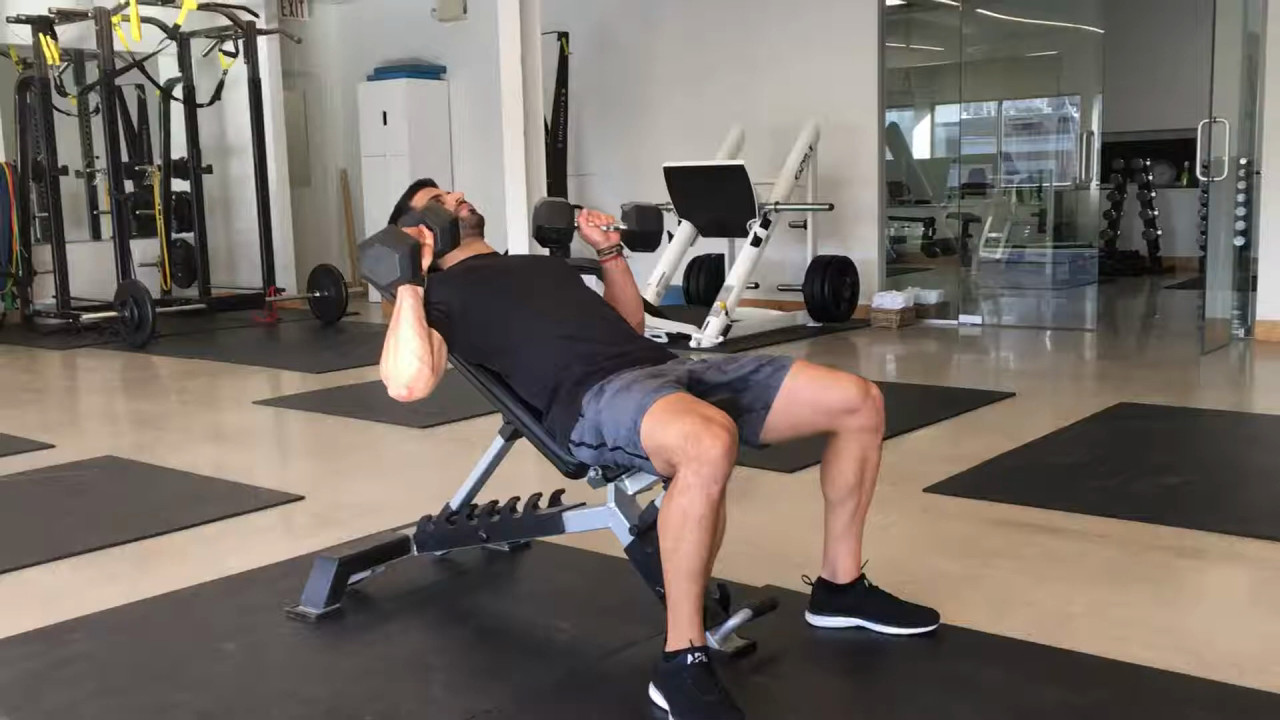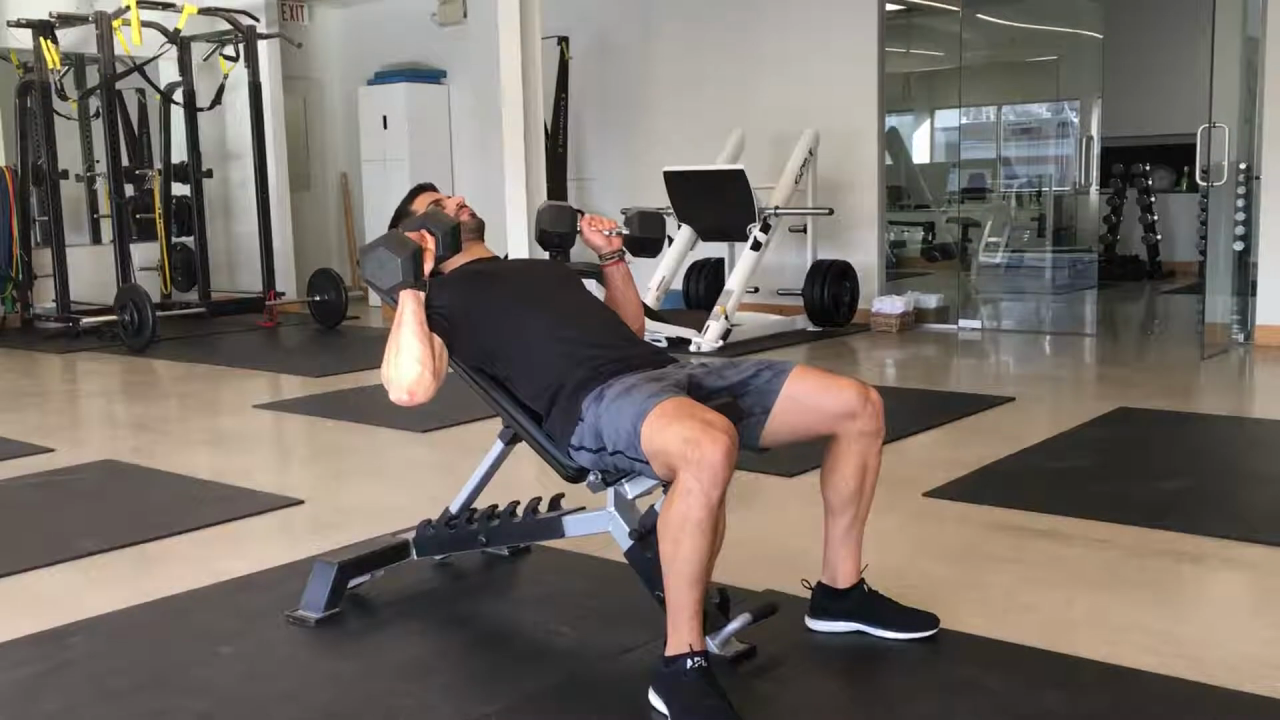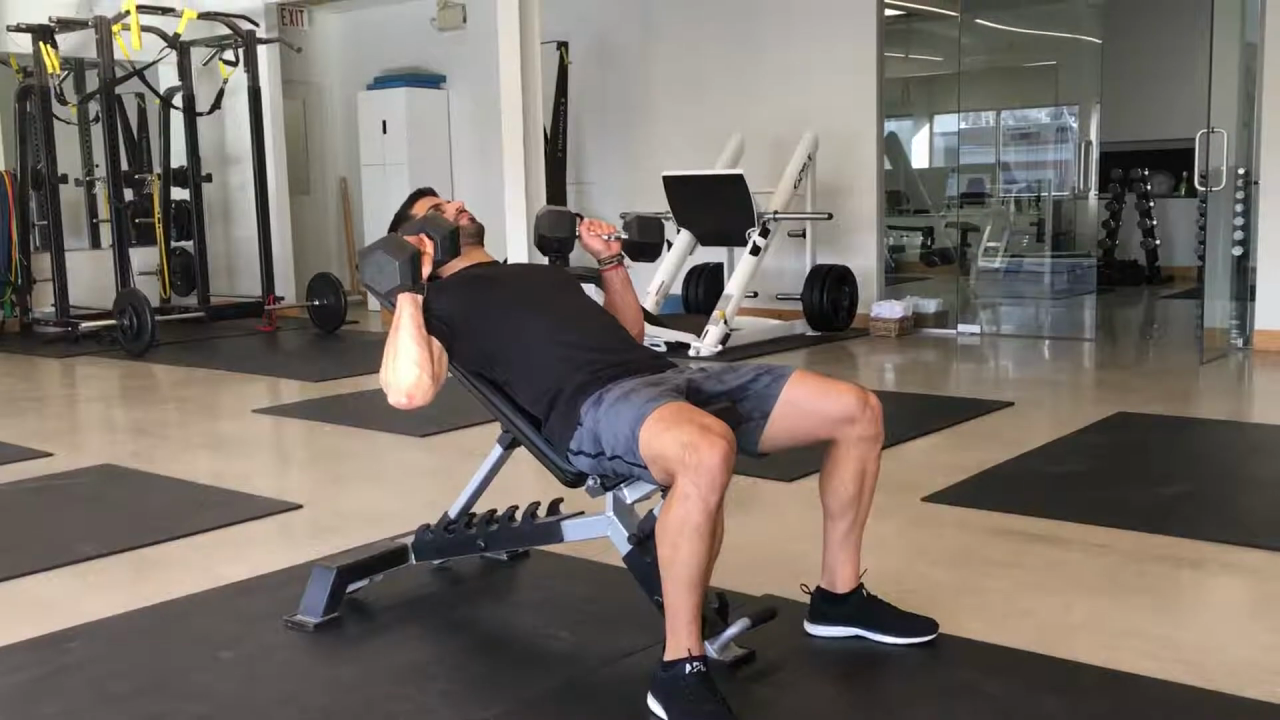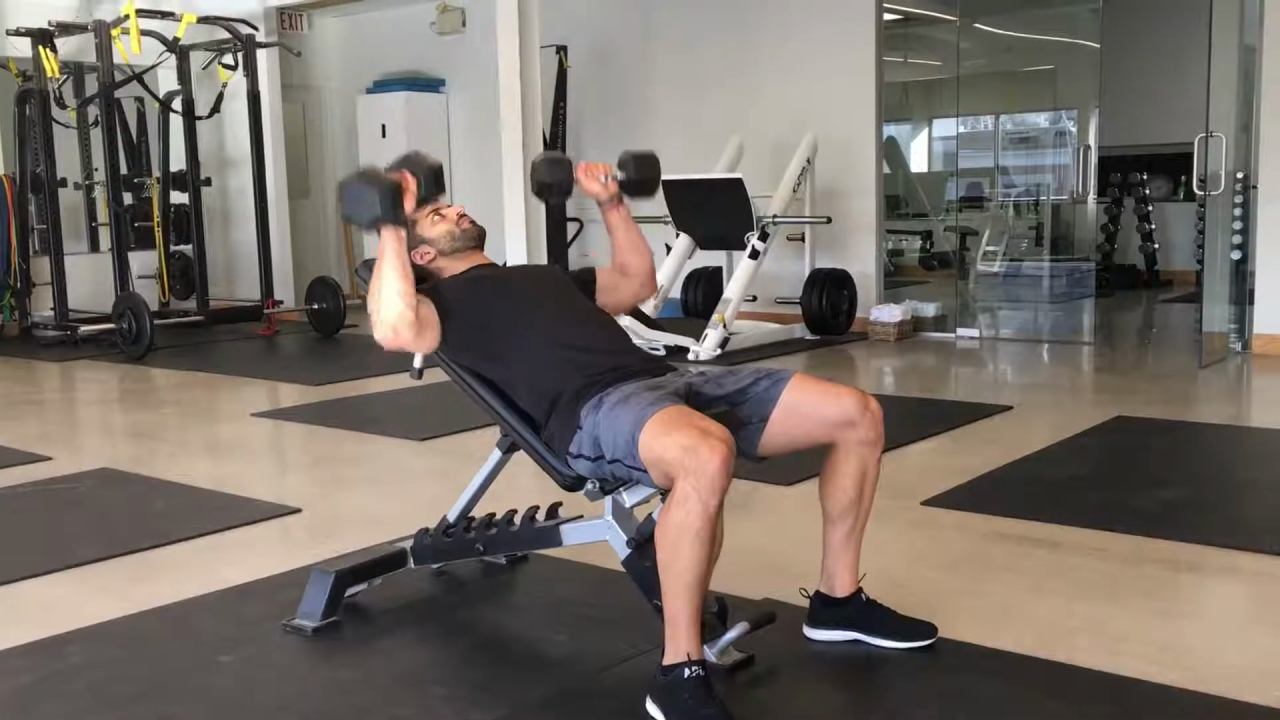
dt=0.2s
person 1, frame 1
left shoulder: (538, 260)
right shoulder: (444, 291)
right elbow: (407, 385)
left wrist: (609, 250)
right wrist: (410, 281)
left hip: (665, 365)
right hip: (595, 395)
left knee: (859, 401)
right knee: (709, 444)
left ankle: (841, 586)
right ankle: (682, 662)
person 1, frame 2
left shoulder: (538, 265)
right shoulder: (445, 295)
right elbow: (408, 389)
left wrist: (611, 257)
right wrist: (411, 286)
left hip: (664, 370)
right hip: (596, 400)
left knee: (858, 405)
right knee: (708, 448)
left ankle: (841, 591)
right ankle: (682, 665)
person 1, frame 3
left shoulder: (538, 270)
right shoulder: (444, 299)
right elbow: (408, 392)
left wrist: (611, 263)
right wrist: (409, 288)
left hip: (664, 374)
right hip: (595, 405)
left knee: (857, 411)
right knee: (707, 454)
left ankle: (839, 596)
right ankle: (680, 670)
person 1, frame 4
left shoulder: (538, 275)
right shoulder: (445, 298)
left elbow: (637, 284)
right elbow: (395, 332)
left wrist: (610, 205)
right wrist: (394, 223)
left hip: (664, 375)
right hip: (593, 409)
left knee: (858, 415)
right knee: (707, 456)
left ankle: (838, 600)
